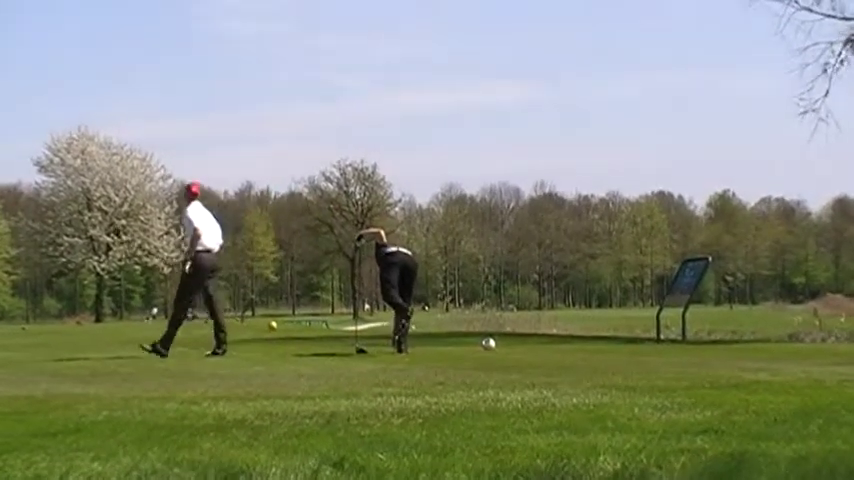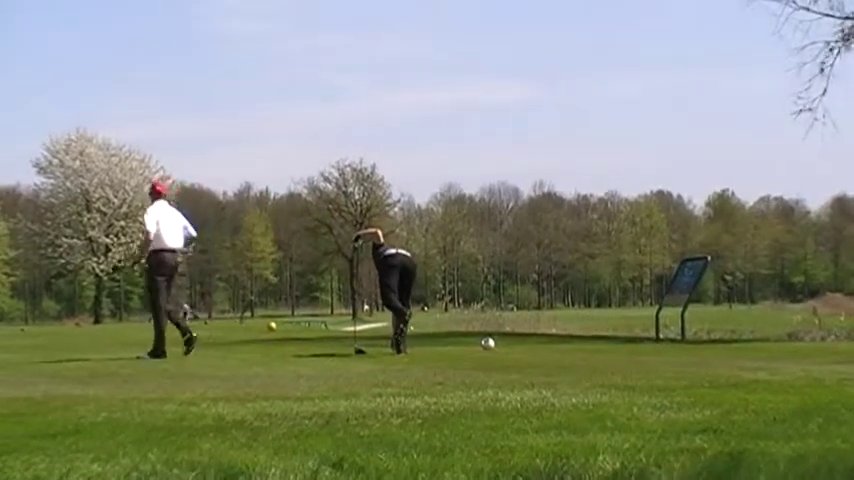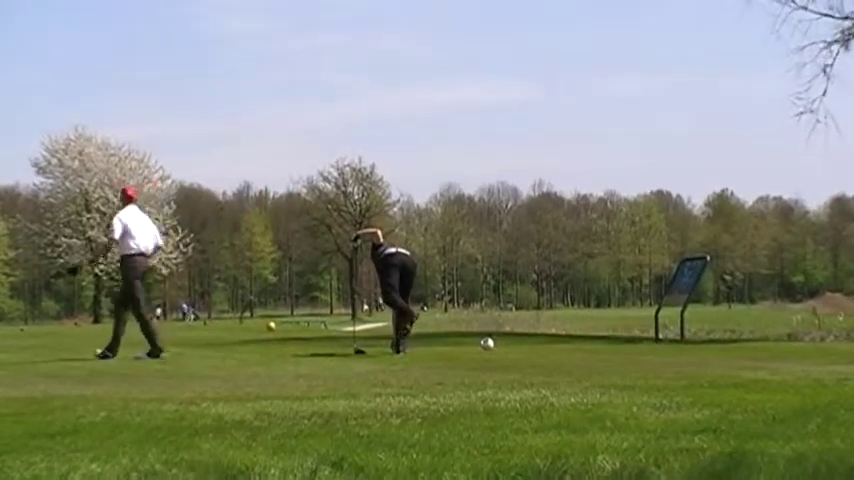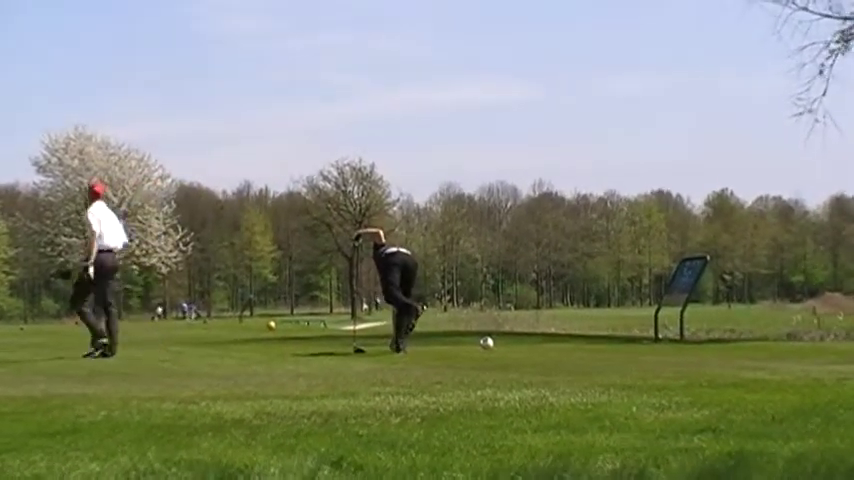
dt=0.4s
person 1, frame 1
left shoulder: (191, 211)
right shoulder: (207, 213)
left elbow: (198, 233)
right elbow: (219, 241)
left wrist: (188, 258)
left hip: (198, 260)
right hip: (210, 258)
left knee: (181, 304)
right knee: (211, 303)
left ankle: (163, 346)
right ankle: (220, 345)
person 1, frame 2
left shoulder: (152, 211)
right shoulder: (175, 212)
left elbow: (149, 236)
right elbow: (192, 235)
left hip: (158, 257)
right hip: (174, 258)
left knee: (158, 303)
right knee: (165, 302)
left ankle: (159, 349)
right ankle: (186, 333)
person 1, frame 3
left shoulder: (121, 216)
right shoulder: (144, 218)
left elbow: (112, 240)
right elbow: (158, 244)
left hip: (129, 262)
right hip: (143, 262)
left knee: (137, 307)
right knee: (121, 305)
left ankle: (155, 348)
right ankle: (112, 349)
person 1, frame 4
left shoulder: (93, 211)
right shoulder: (111, 214)
left elbow: (94, 235)
right elbow: (124, 240)
left wrist: (89, 262)
left hip: (99, 260)
right hip: (112, 259)
left knee: (78, 301)
right knee: (107, 304)
left ankle: (99, 335)
right ankle: (110, 346)
person 2, frame 1
left shoulder: (383, 249)
left elbow: (380, 232)
left wrist: (362, 235)
left hip: (392, 259)
right hip: (410, 260)
left knee: (388, 292)
right knee: (405, 300)
left ankle: (404, 309)
right ankle: (402, 343)
person 2, frame 2
left shoulder: (380, 249)
left elbow: (377, 232)
left wrist: (359, 235)
left hip: (391, 261)
right hip: (409, 261)
left knee: (388, 296)
right knee: (404, 302)
left ankle: (403, 313)
right ankle: (401, 344)
person 2, frame 3
left shoulder: (378, 250)
left elbow: (377, 232)
left wrist: (359, 235)
left hip: (391, 260)
right hip: (409, 261)
left knee: (389, 295)
right knee: (402, 300)
left ankle: (409, 313)
right ankle: (400, 343)
person 2, frame 4
left shoulder: (380, 250)
left elbow: (379, 233)
left wrist: (360, 233)
left hip: (392, 259)
right hip: (410, 261)
left knee: (390, 293)
right knee: (402, 302)
left ankle: (412, 308)
right ankle: (400, 342)
